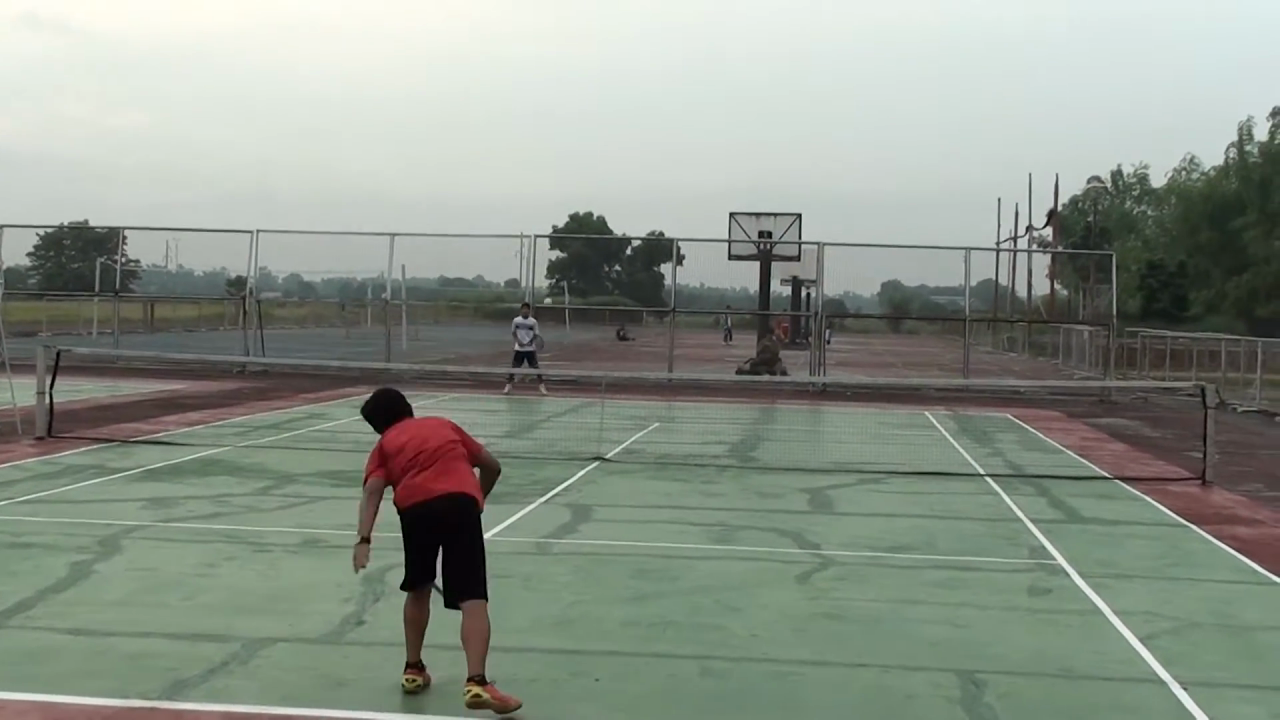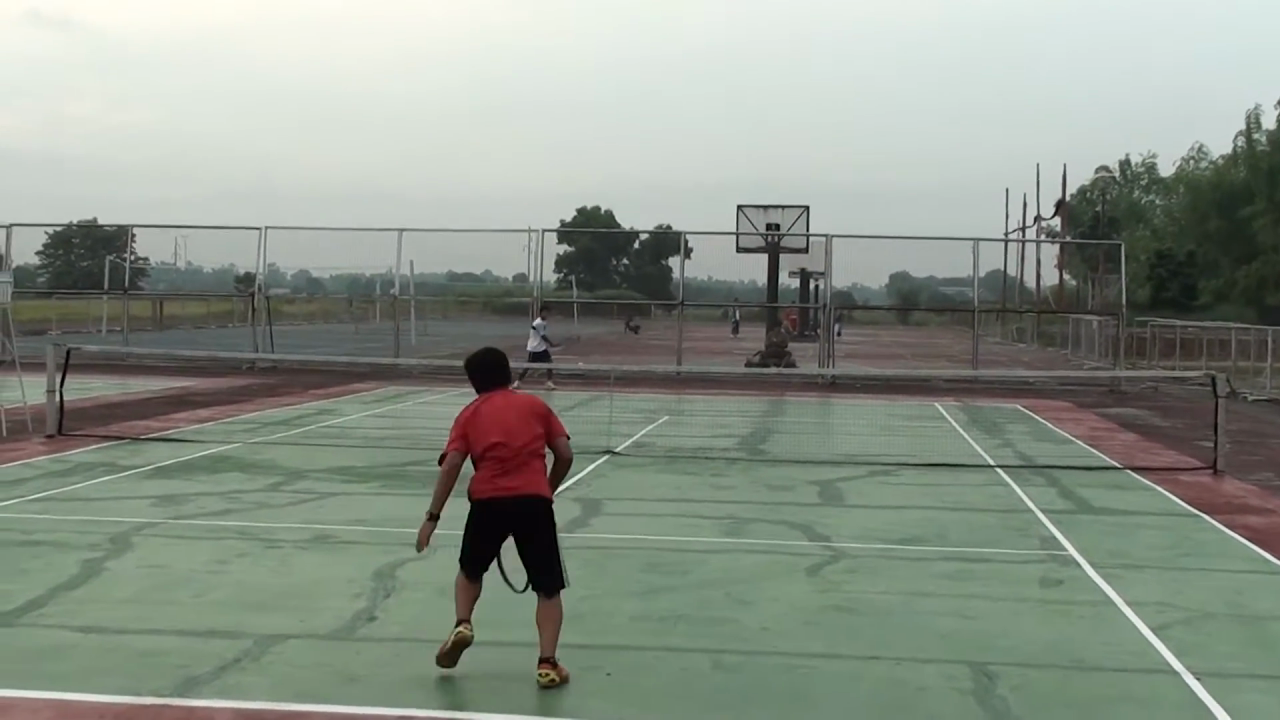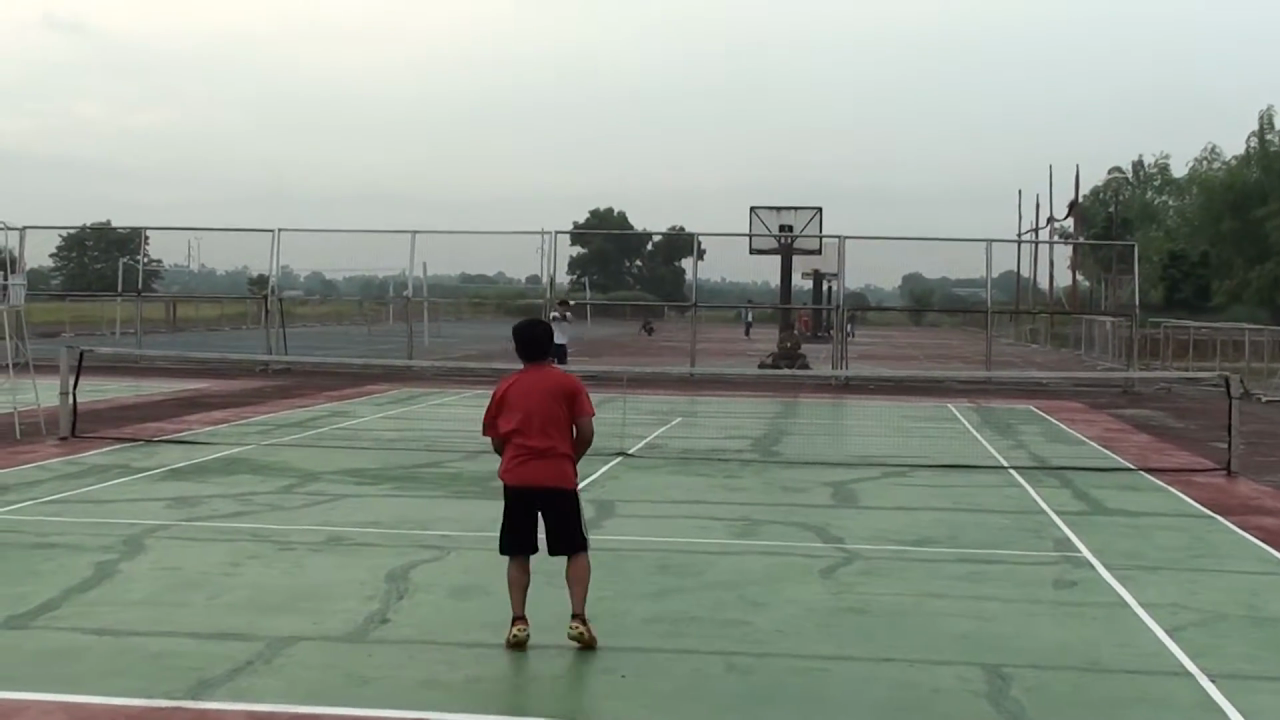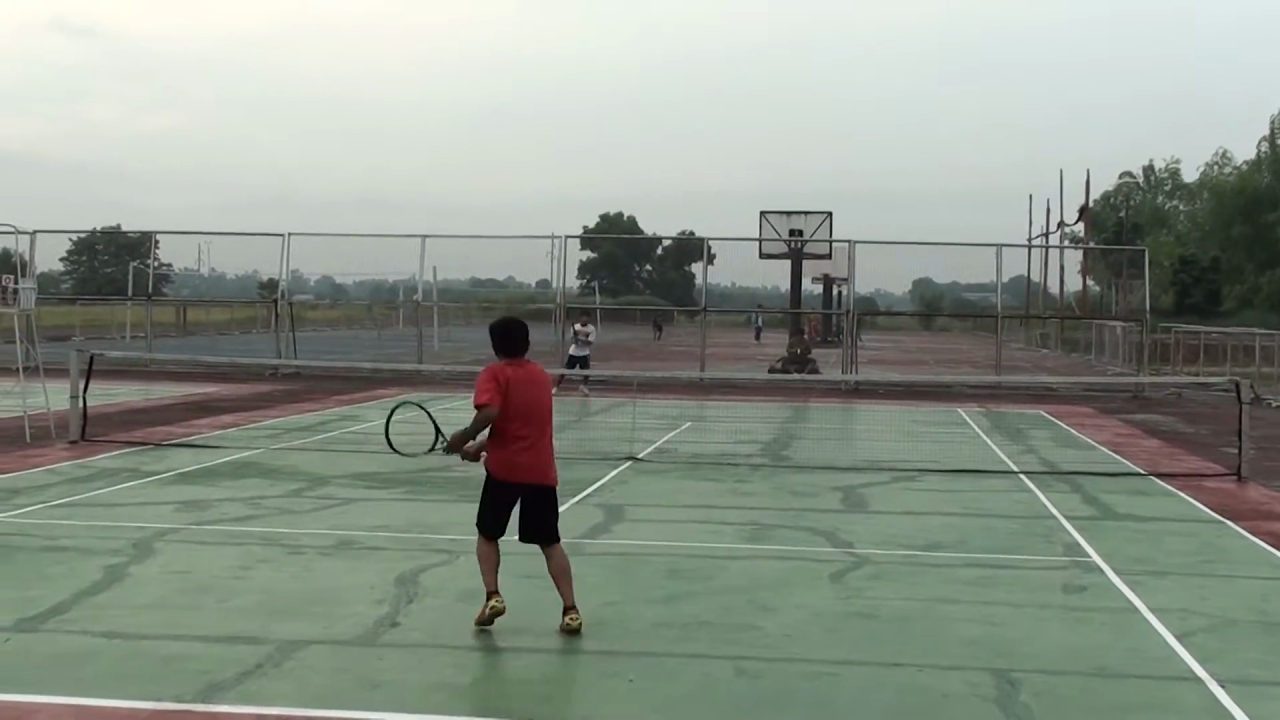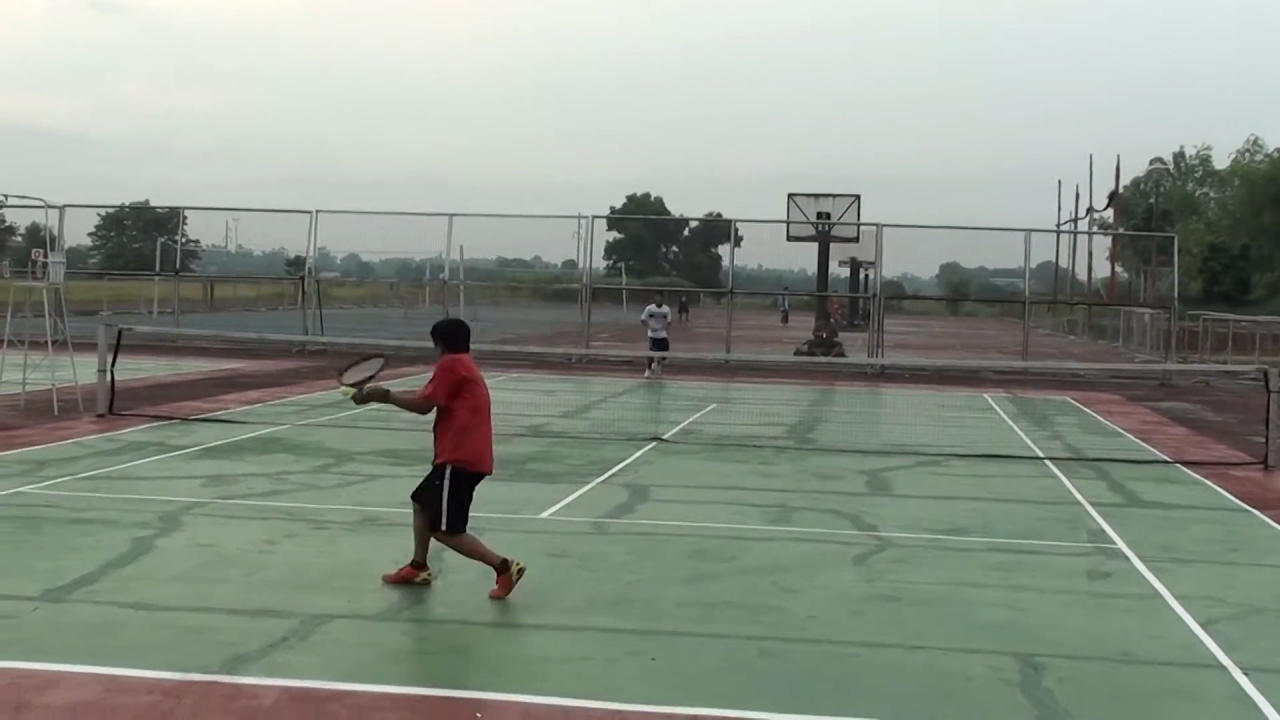
dt=0.5s
person 1, frame 1
left shoulder: (384, 446)
right shoulder: (446, 425)
left elbow: (372, 492)
right elbow: (491, 466)
left wrist: (362, 540)
right wrist: (477, 501)
left hip: (415, 508)
right hip: (461, 501)
left knee: (419, 589)
right knee: (472, 599)
left ankle: (413, 668)
right ankle: (476, 683)
person 1, frame 2
left shoulder: (469, 414)
right shoulder: (535, 405)
left elbow: (451, 466)
right elbow: (564, 455)
left wrist: (432, 517)
right wrist: (546, 489)
left hip: (487, 499)
right hip: (532, 499)
left knee: (469, 574)
right knee: (548, 588)
left ankle: (462, 628)
right ankle: (547, 663)
person 1, frame 3
left shoulder: (504, 388)
right shoulder: (569, 384)
left elbow: (497, 443)
right elbow: (586, 433)
left hip: (516, 480)
right hip: (558, 479)
left knee: (518, 555)
right knee: (577, 551)
left ankle: (518, 622)
right ankle: (578, 619)
person 1, frame 4
left shoulder: (494, 374)
right shoulder: (542, 376)
left elbow: (489, 414)
left wrist: (462, 438)
right wrist: (483, 445)
left hip: (504, 469)
right hip: (542, 472)
left knee: (487, 535)
right knee: (549, 541)
left ankle: (493, 598)
right ankle: (570, 611)
person 1, frame 5
left shoulder: (449, 365)
right shoulder: (465, 366)
left elbow: (424, 404)
right elbow: (427, 402)
left wrist: (383, 394)
right wrist: (385, 395)
left hip: (460, 459)
right hip: (472, 457)
left knee: (445, 530)
right knee: (422, 501)
left ankle: (504, 567)
right ankle: (418, 567)
